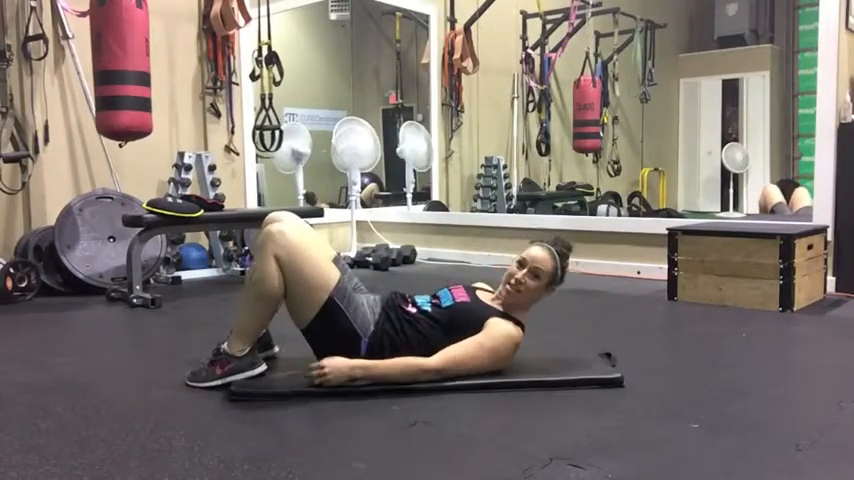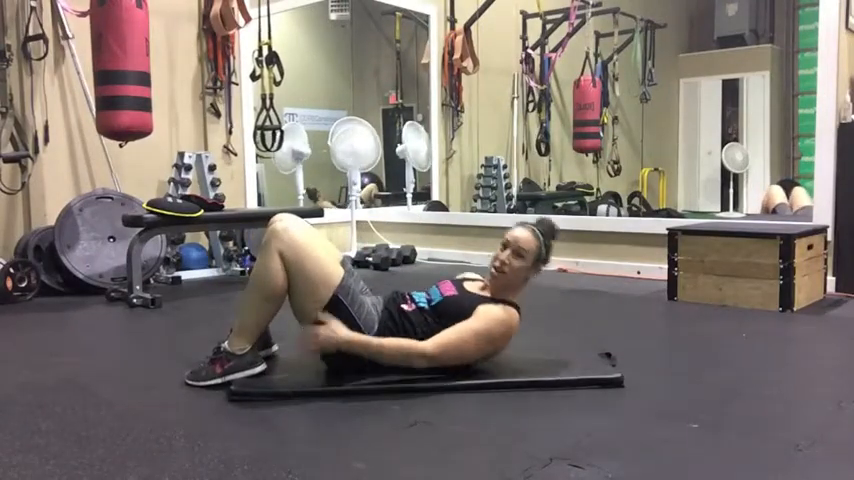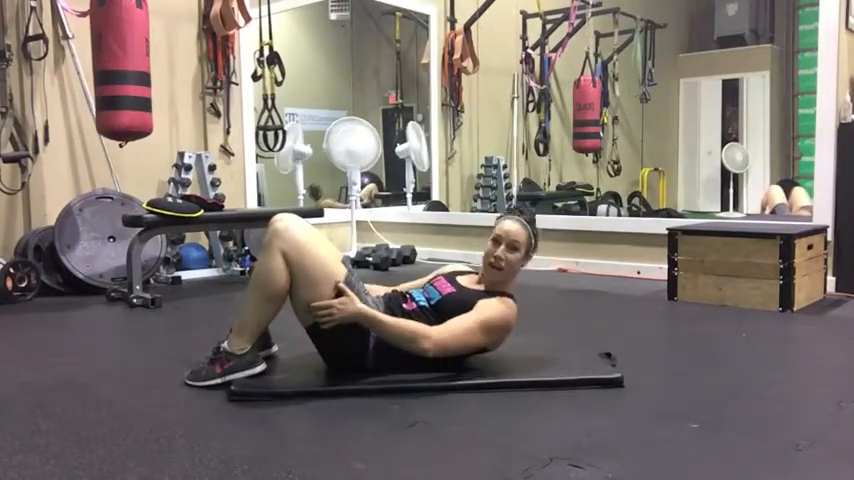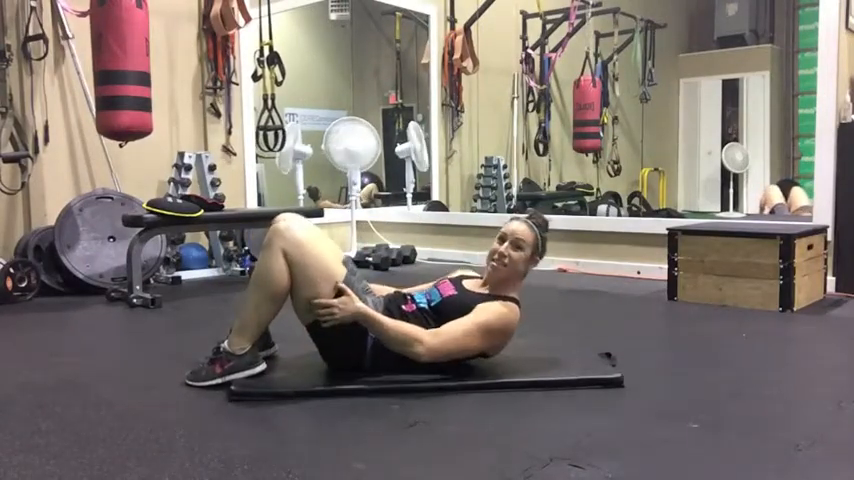
dt=0.4s
person 1, frame 1
left shoulder: (507, 333)
right shoulder: (484, 290)
left elbow: (433, 367)
left wrist: (353, 368)
left hip: (362, 339)
right hip: (372, 310)
left knee: (278, 240)
right knee: (279, 222)
left ankle: (238, 355)
right ankle: (255, 337)
person 1, frame 2
left shoulder: (502, 317)
right shoulder: (474, 280)
left elbow: (426, 354)
left wrist: (348, 340)
left hip: (367, 338)
right hip: (374, 312)
left knee: (283, 237)
right knee: (284, 225)
left ankle: (238, 353)
right ankle: (255, 337)
person 1, frame 3
left shoulder: (500, 310)
right shoulder: (460, 271)
left elbow: (430, 342)
left wrist: (360, 312)
right wrist: (348, 287)
left hip: (366, 344)
right hip: (372, 317)
left knee: (285, 237)
right knee: (284, 226)
left ankle: (238, 352)
right ankle: (254, 337)
person 1, frame 4
left shoulder: (502, 314)
right shoulder: (470, 278)
left elbow: (425, 347)
left wrist: (360, 312)
right wrist: (355, 286)
left hip: (365, 342)
right hip: (375, 314)
left knee: (285, 237)
right knee: (287, 225)
left ankle: (238, 353)
right ankle: (254, 336)
